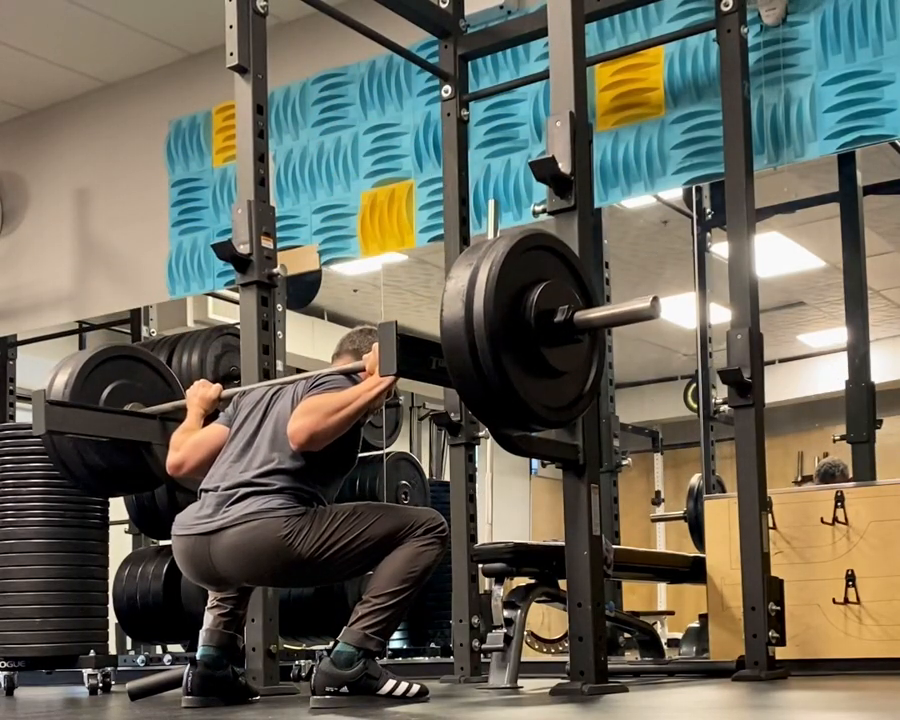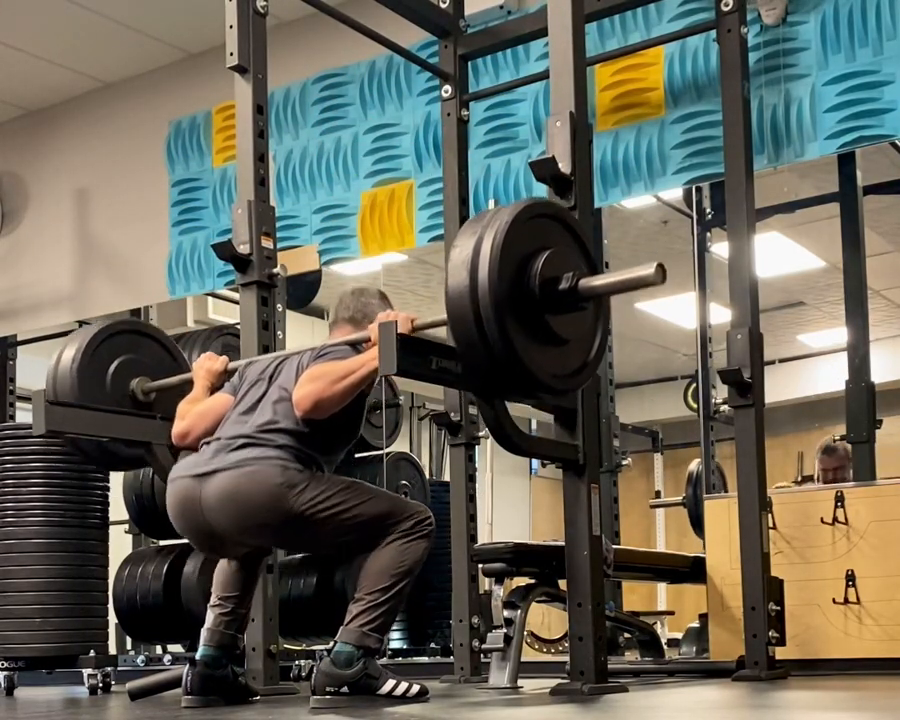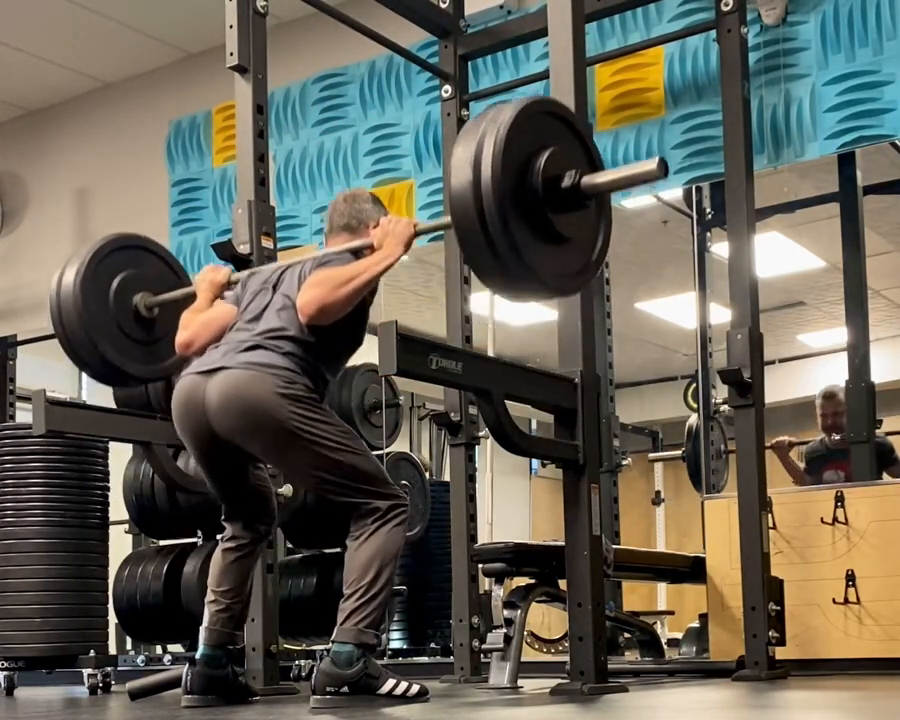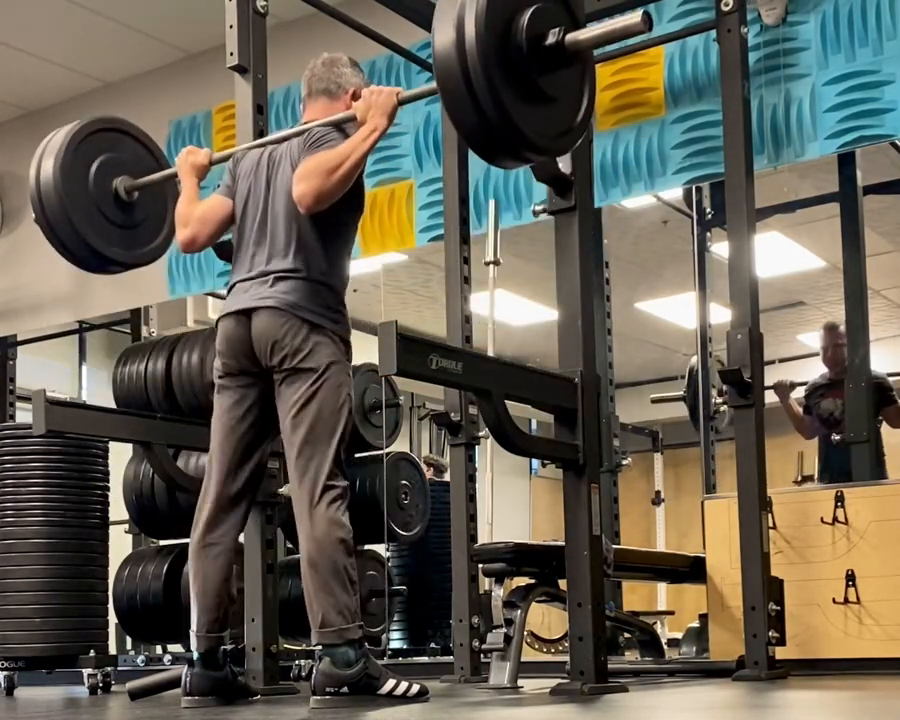
dt=0.5s
person 1, frame 1
left shoulder: (256, 394)
right shoulder: (340, 384)
left elbow: (179, 461)
right elbow: (302, 432)
left wrist: (197, 409)
right wrist: (380, 379)
left hip: (190, 547)
right hip: (260, 535)
right knee: (425, 529)
left ankle: (211, 666)
right ankle: (348, 667)
person 1, frame 2
left shoulder: (262, 365)
right shoulder: (350, 356)
left elbow: (184, 431)
right elbow: (308, 399)
left wrist: (204, 382)
right wrist: (383, 350)
left hip: (184, 496)
right hip: (252, 487)
left knee: (251, 539)
right knee: (410, 523)
left ankle: (210, 667)
right ankle: (347, 666)
person 1, frame 3
left shoulder: (265, 274)
right shoulder: (355, 264)
left elbow: (187, 340)
right elbow: (313, 306)
left wrist: (208, 292)
right wrist: (390, 253)
left hip: (191, 394)
right hip: (258, 388)
left knee: (249, 520)
right knee: (382, 507)
left ankle: (211, 664)
right ankle: (347, 663)
person 1, frame 4
left shoulder: (249, 157)
right shoulder: (336, 137)
left elbow: (191, 234)
right elbow: (309, 192)
left wrist: (189, 177)
right wrist: (374, 127)
left hip: (237, 320)
right hip: (298, 320)
left knee: (223, 496)
right knee: (318, 492)
left ankle: (206, 662)
right ankle: (341, 660)
